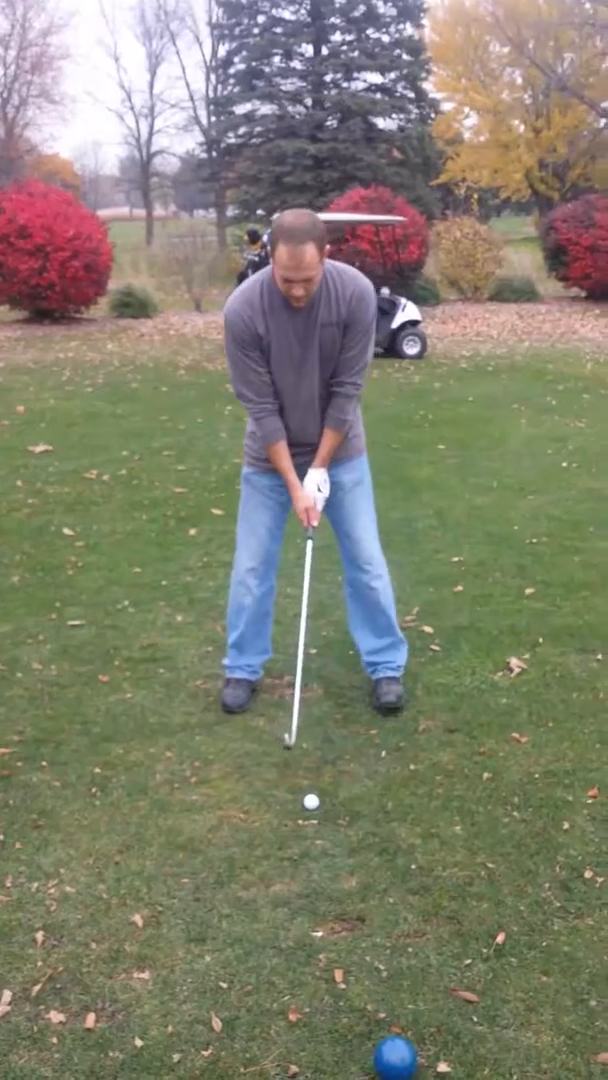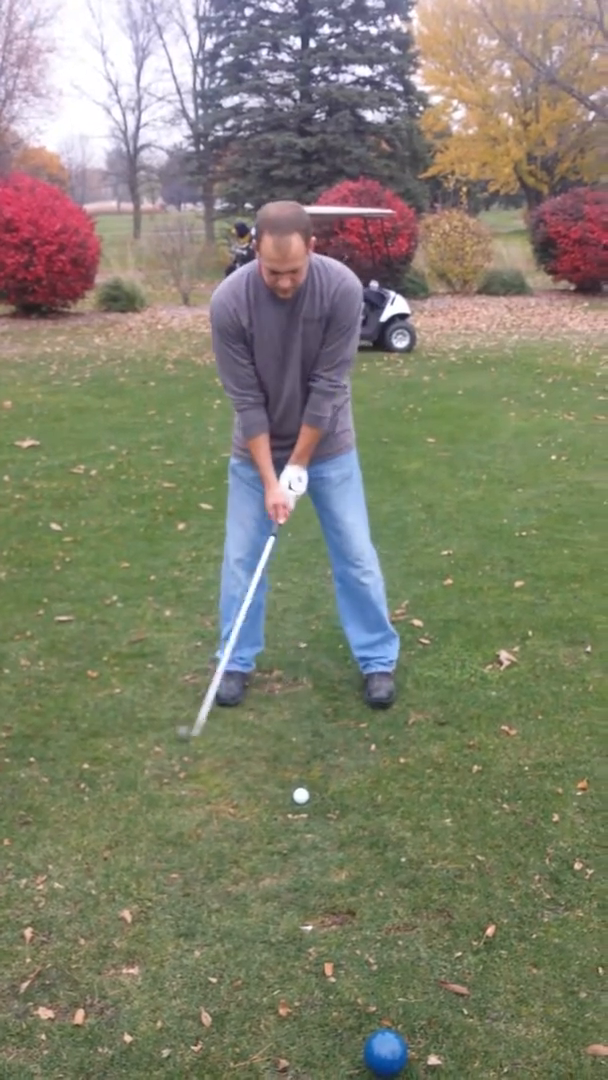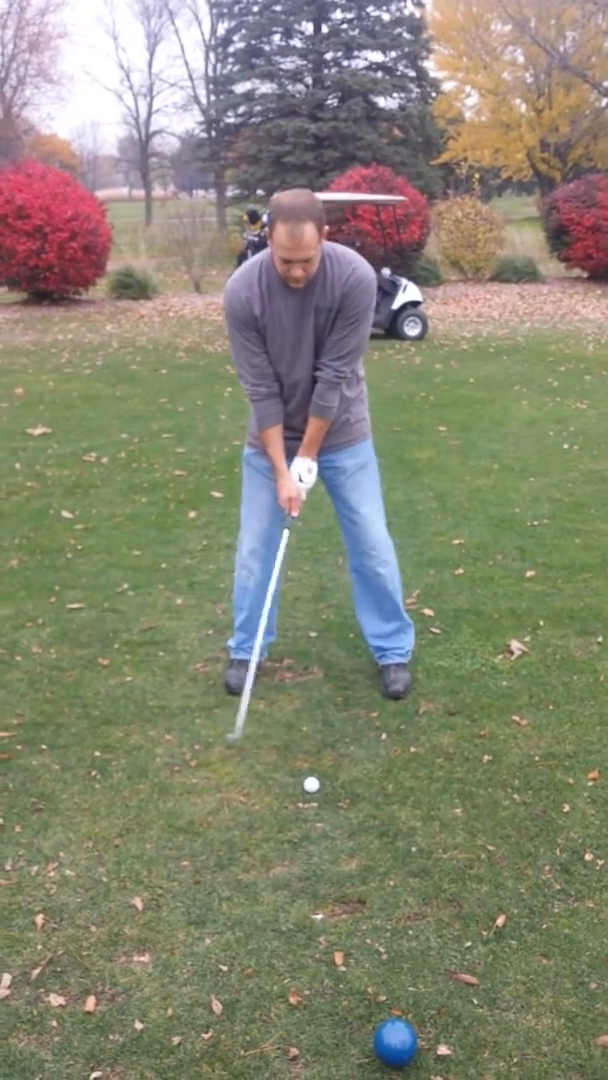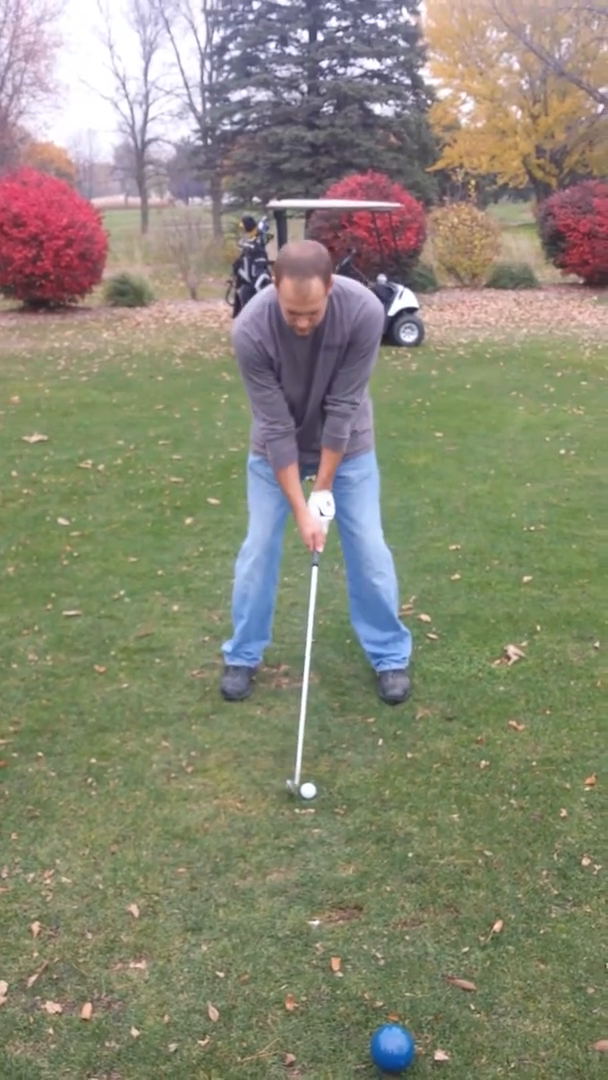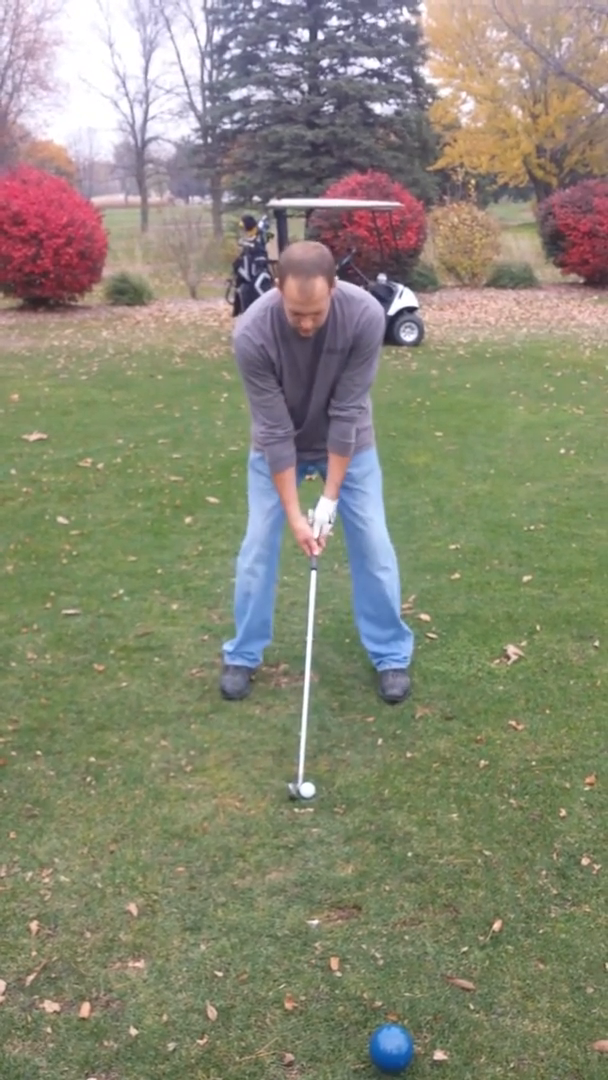
dt=0.7s
person 1, frame 1
left shoulder: (356, 293)
right shoulder: (242, 310)
left elbow: (347, 388)
right elbow: (260, 406)
left wrist: (319, 467)
right wrist: (293, 483)
left hip: (340, 450)
right hip: (270, 454)
left knee: (365, 559)
right knee: (253, 564)
left ankle: (385, 664)
right ankle: (242, 667)
person 1, frame 2
left shoulder: (343, 289)
right shoulder: (228, 302)
left elbow: (328, 387)
right elbow: (245, 400)
left wrist: (298, 467)
right wrist: (269, 480)
left hip: (327, 444)
right hip: (256, 447)
left knee: (354, 552)
right knee: (243, 554)
left ankle: (377, 659)
right ankle: (237, 661)
person 1, frame 3
left shoulder: (356, 277)
right shoulder: (242, 291)
left elbow: (335, 376)
right elbow: (260, 389)
left wrist: (308, 456)
right wrist: (281, 471)
left hip: (341, 431)
right hip: (271, 435)
left knee: (371, 540)
right knee: (257, 541)
left ankle: (393, 650)
right ankle: (245, 649)
person 1, frame 4
left shoulder: (364, 311)
right shoulder: (250, 329)
left elbow: (343, 406)
right elbow: (275, 425)
left wrist: (324, 488)
right wrist: (300, 509)
left hip: (346, 444)
right hip: (276, 448)
left knee: (367, 547)
right knee: (260, 546)
left ankle: (390, 655)
right ankle: (242, 655)
person 1, frame 5
left shoulder: (366, 315)
right shoulder: (251, 333)
left elbow: (348, 410)
right elbow: (274, 429)
left wrist: (330, 496)
right wrist: (293, 515)
left hip: (347, 443)
right hip: (277, 446)
left knee: (372, 543)
right knee: (259, 543)
left ankle: (392, 655)
right ankle: (242, 655)
